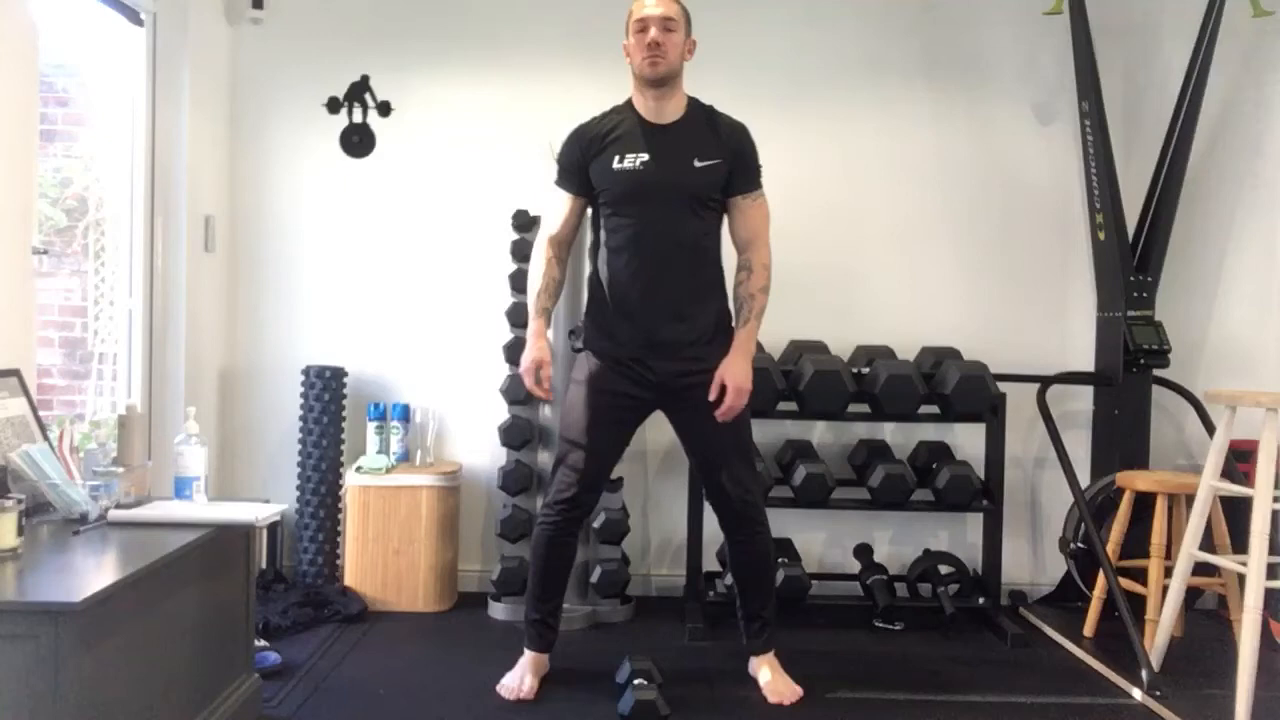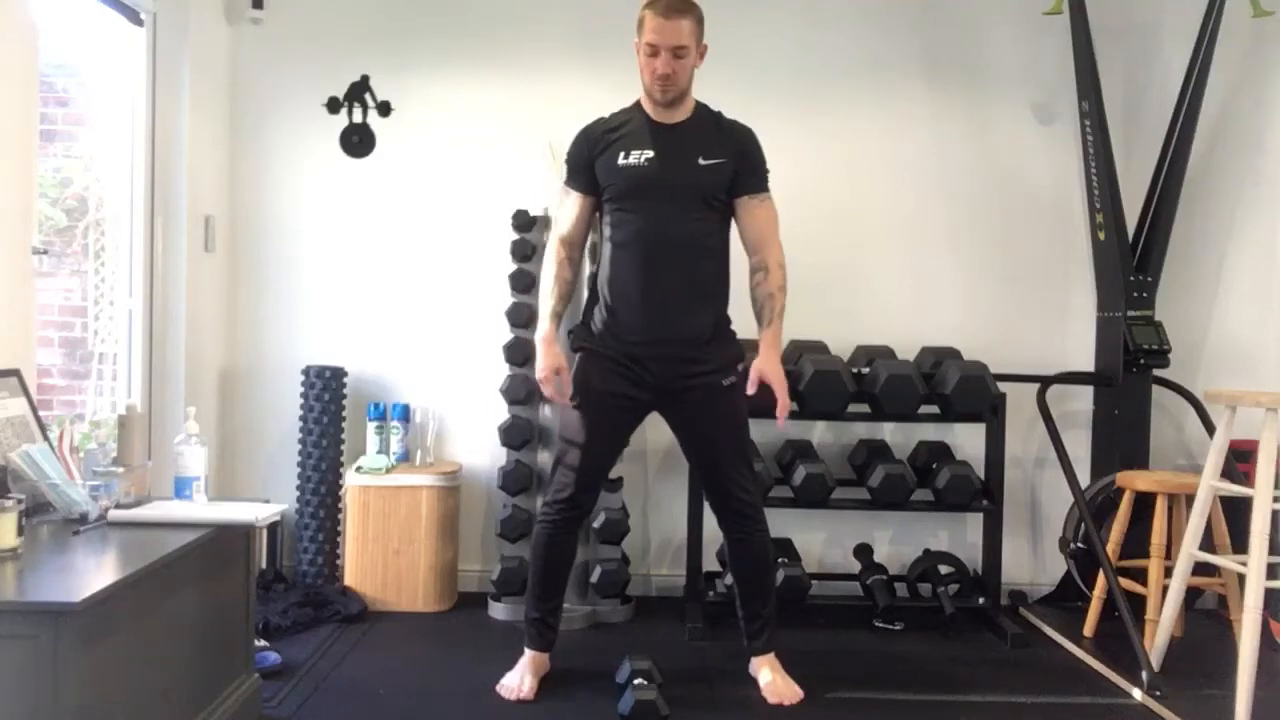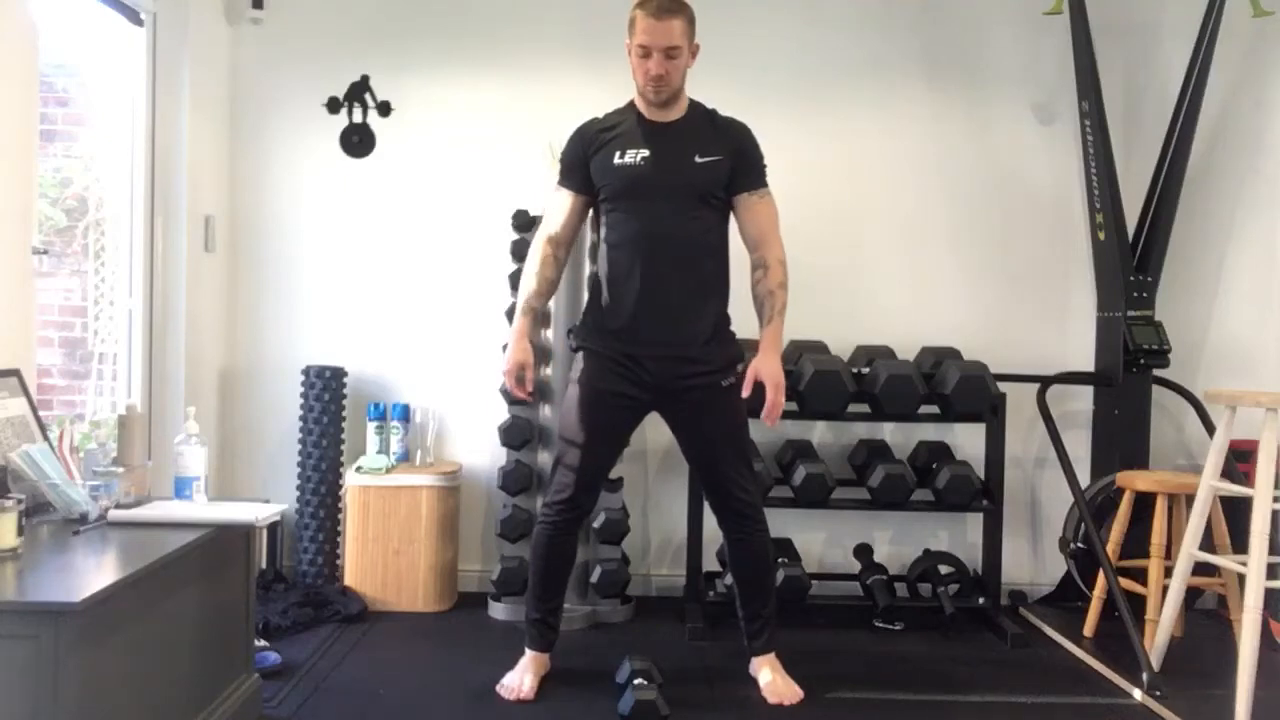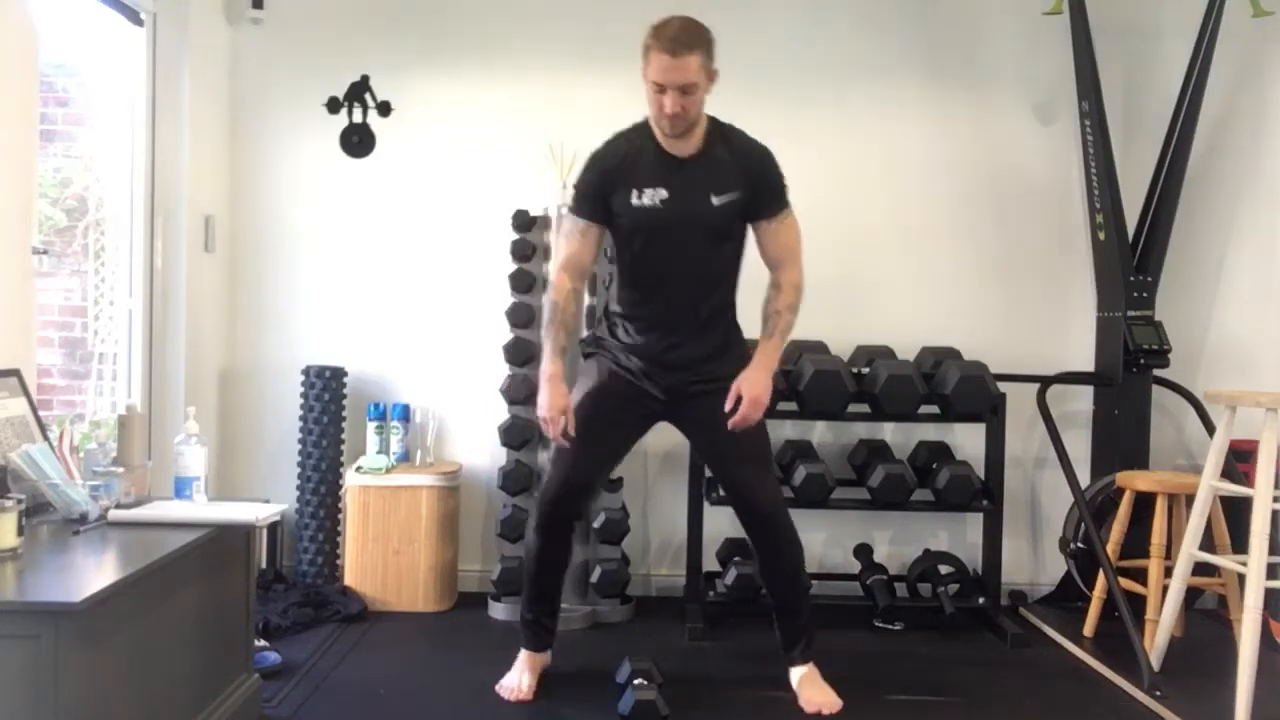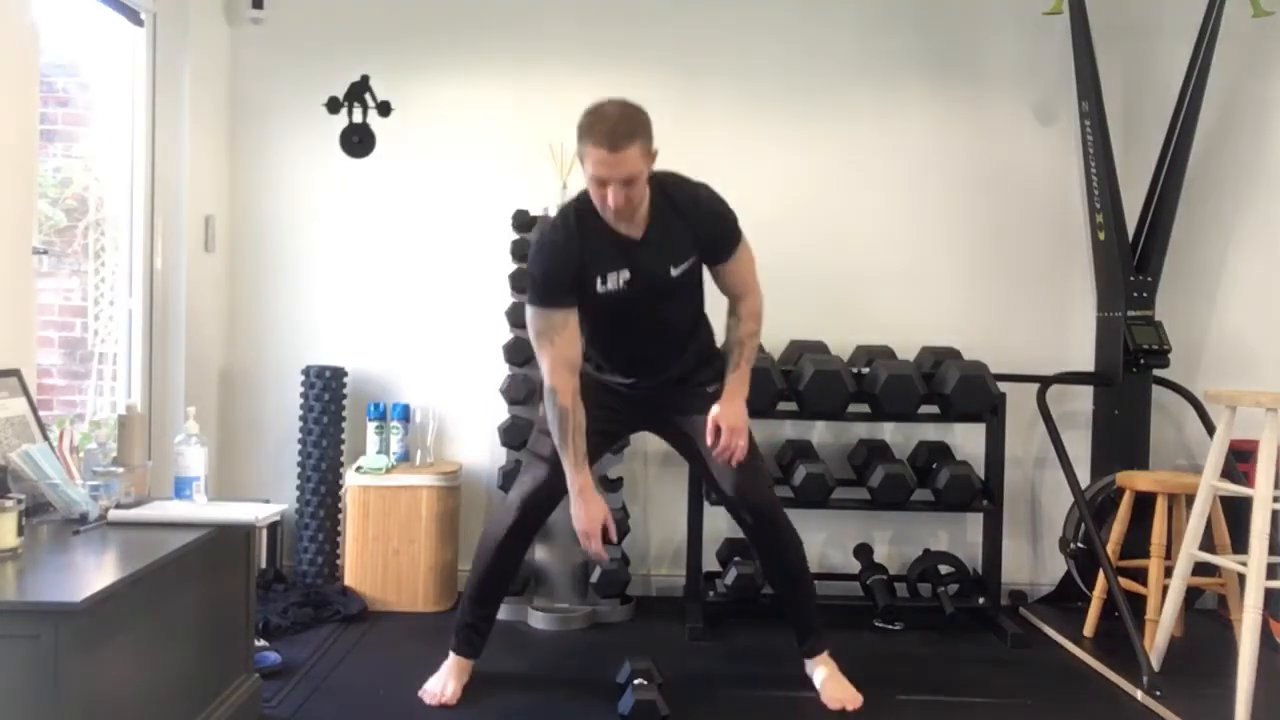
dt=0.5s
person 1, frame 1
left shoulder: (726, 139)
right shoulder: (592, 140)
left elbow: (755, 256)
right elbow: (555, 241)
left wrist: (741, 350)
right wrist: (537, 328)
left hip: (704, 360)
right hip: (611, 357)
left knee: (741, 506)
right knee: (564, 504)
left ankle: (761, 653)
right ankle: (536, 651)
person 1, frame 2
left shoulder: (733, 143)
right shoulder: (599, 140)
left elbow: (764, 254)
right elbow: (564, 244)
left wrist: (770, 346)
right wrist: (548, 336)
left hip: (706, 362)
right hip: (609, 357)
left knee: (740, 508)
right knee: (564, 503)
left ankle: (762, 654)
right ankle: (536, 650)
person 1, frame 3
left shoulder: (728, 140)
right shoulder: (594, 139)
left elbow: (766, 251)
right elbow: (552, 241)
left wrist: (770, 345)
right wrist: (521, 331)
left hip: (705, 362)
right hip: (609, 358)
left knee: (740, 508)
right knee: (564, 504)
left ankle: (763, 653)
right ankle: (537, 651)
person 1, frame 4
left shoulder: (749, 162)
right shoulder: (612, 163)
left elbow: (787, 271)
right elbow: (568, 274)
left wrist: (763, 364)
right wrist: (552, 375)
left hip: (716, 370)
right hip: (622, 363)
left knee: (764, 509)
right knee: (557, 497)
left ankle: (802, 663)
right ankle: (534, 649)
person 1, frame 5
left shoulder: (698, 207)
right shoulder: (559, 245)
left elbow: (746, 300)
right elbow: (560, 372)
left wrist: (733, 394)
right wrist: (582, 488)
left hip: (693, 383)
right hip: (601, 387)
left knee: (758, 508)
right knee: (520, 509)
left ankle: (817, 656)
right ankle: (461, 655)
